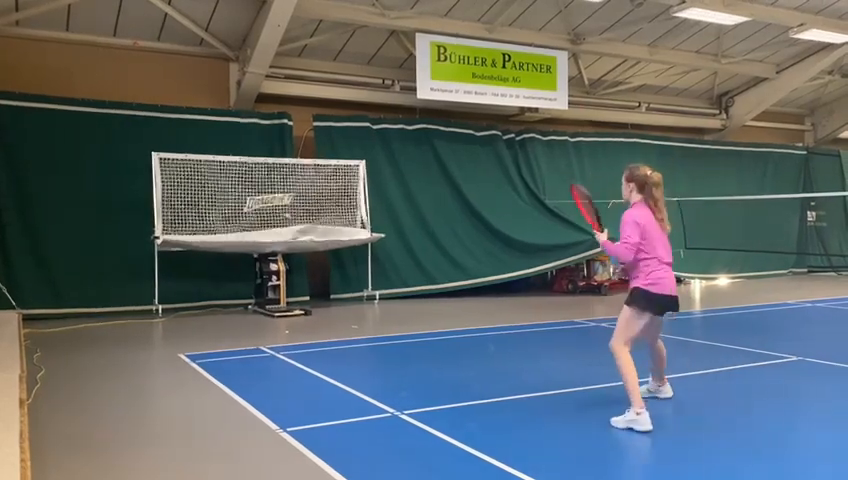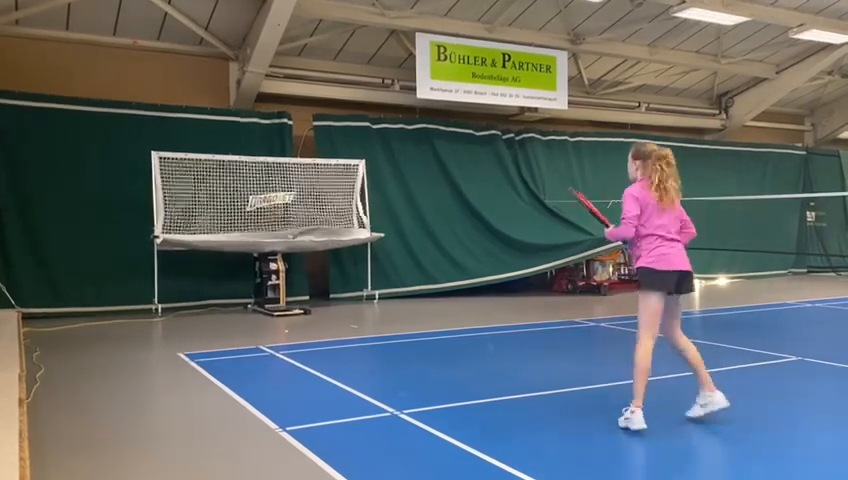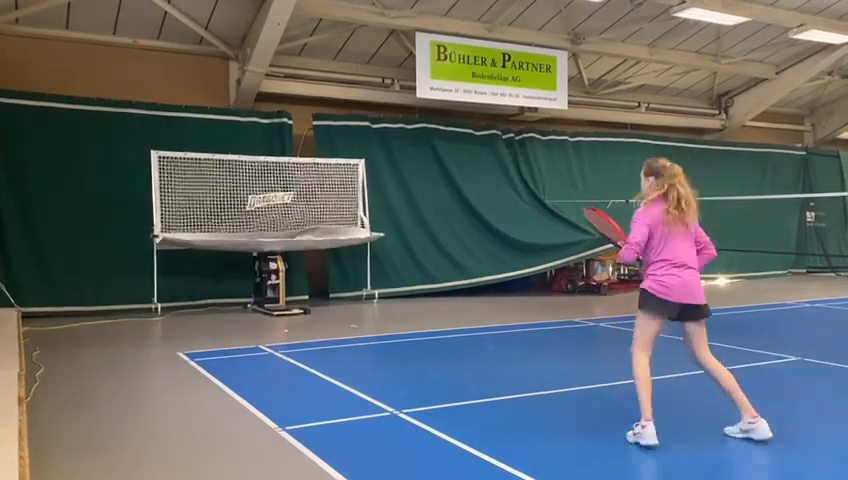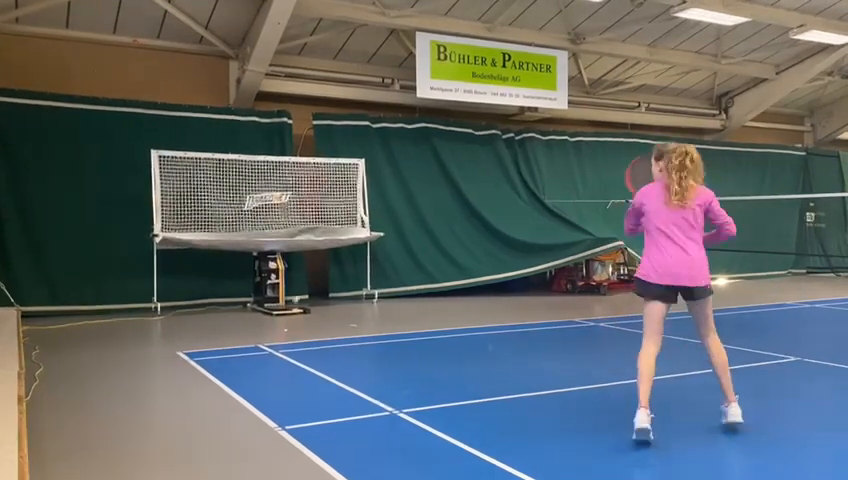
dt=0.2s
person 1, frame 1
left shoulder: (632, 215)
right shoulder: (654, 214)
left elbow: (624, 255)
left wrist: (603, 241)
right wrist: (640, 265)
left hip: (649, 288)
right hip: (667, 287)
left knee: (618, 345)
right knee: (651, 337)
left ankle: (638, 412)
right ankle: (660, 384)
person 1, frame 2
left shoulder: (633, 192)
right shoulder: (667, 193)
left elbow: (628, 230)
right elbow: (689, 231)
left wrist: (610, 233)
left hip: (654, 267)
right hip: (680, 266)
left knee: (646, 338)
right knee: (674, 334)
left ankle: (635, 410)
right ankle: (709, 393)
person 1, frame 3
left shoulder: (644, 214)
right shoulder: (687, 213)
left elbow: (629, 256)
right elbow: (708, 252)
left wrist: (621, 253)
left hip: (660, 290)
right hip: (692, 291)
left knee: (639, 353)
right knee: (704, 358)
left ankle: (646, 426)
right ankle: (752, 419)
person 1, frame 4
left shoulder: (644, 194)
right shoulder: (702, 194)
left elbow: (630, 229)
right elbow: (729, 230)
left hip: (657, 275)
right hip: (695, 274)
left knee: (651, 344)
right knee: (709, 336)
left ankle: (642, 412)
right ankle: (731, 405)
